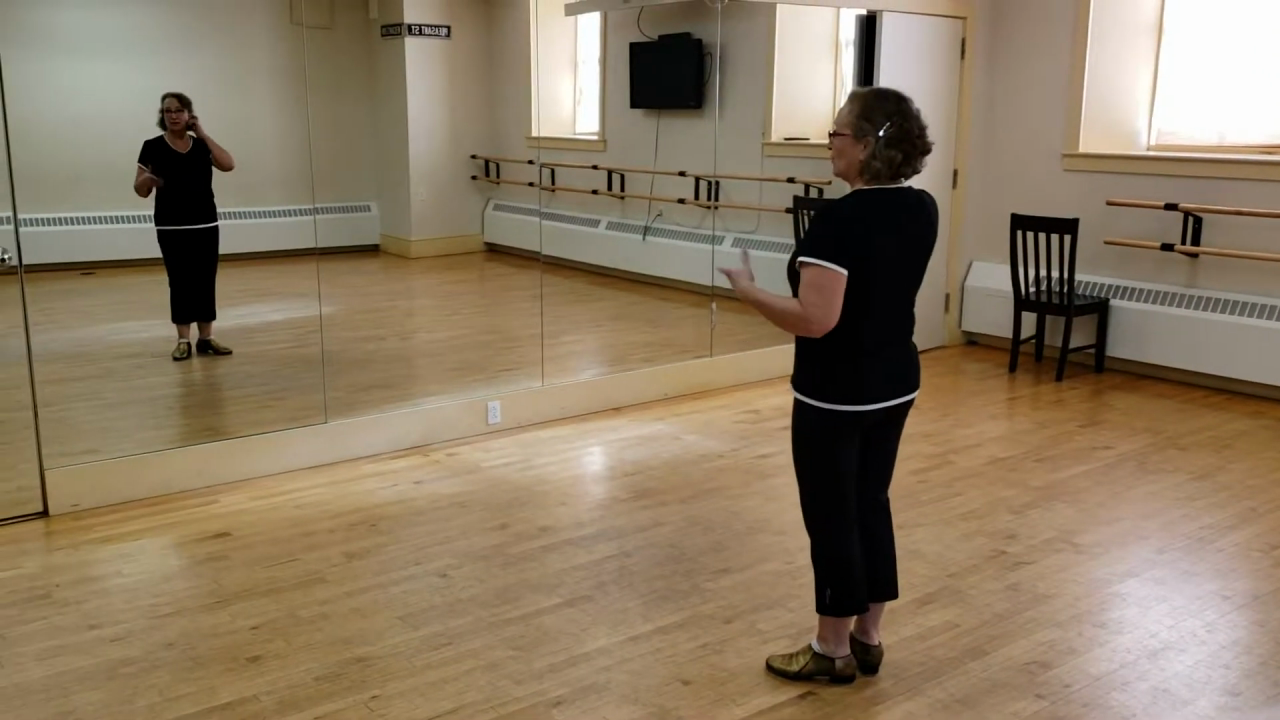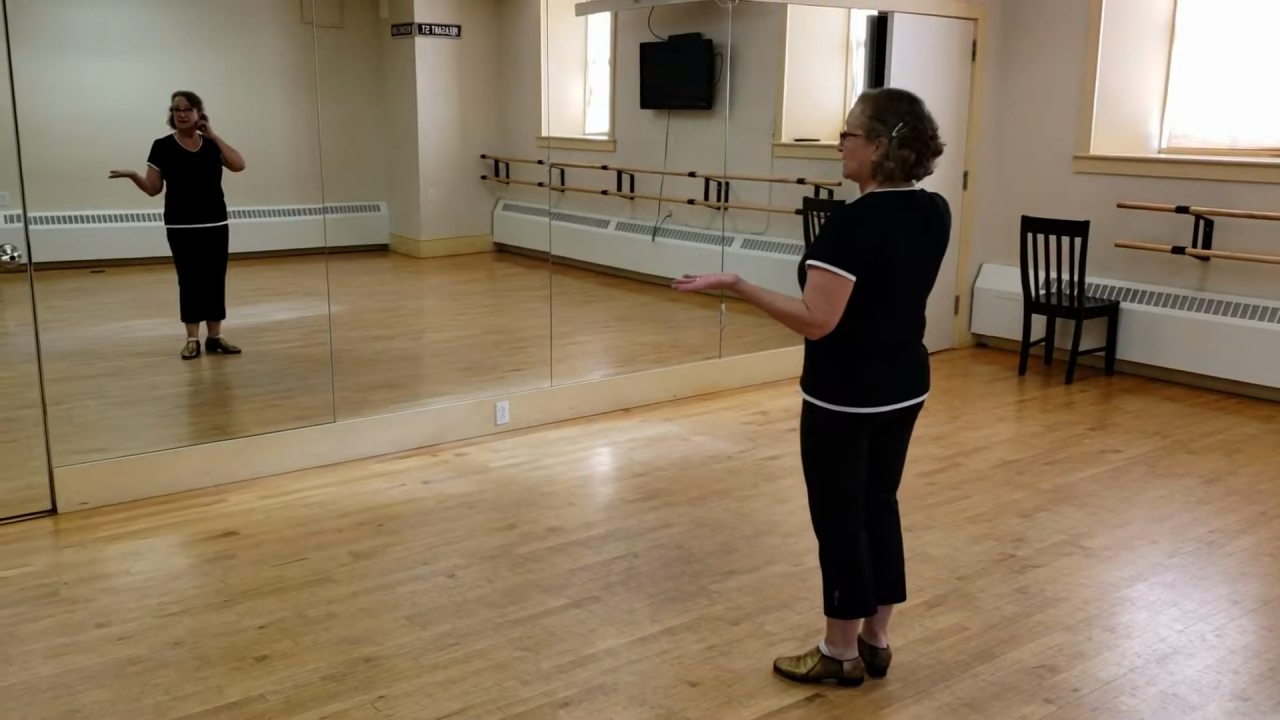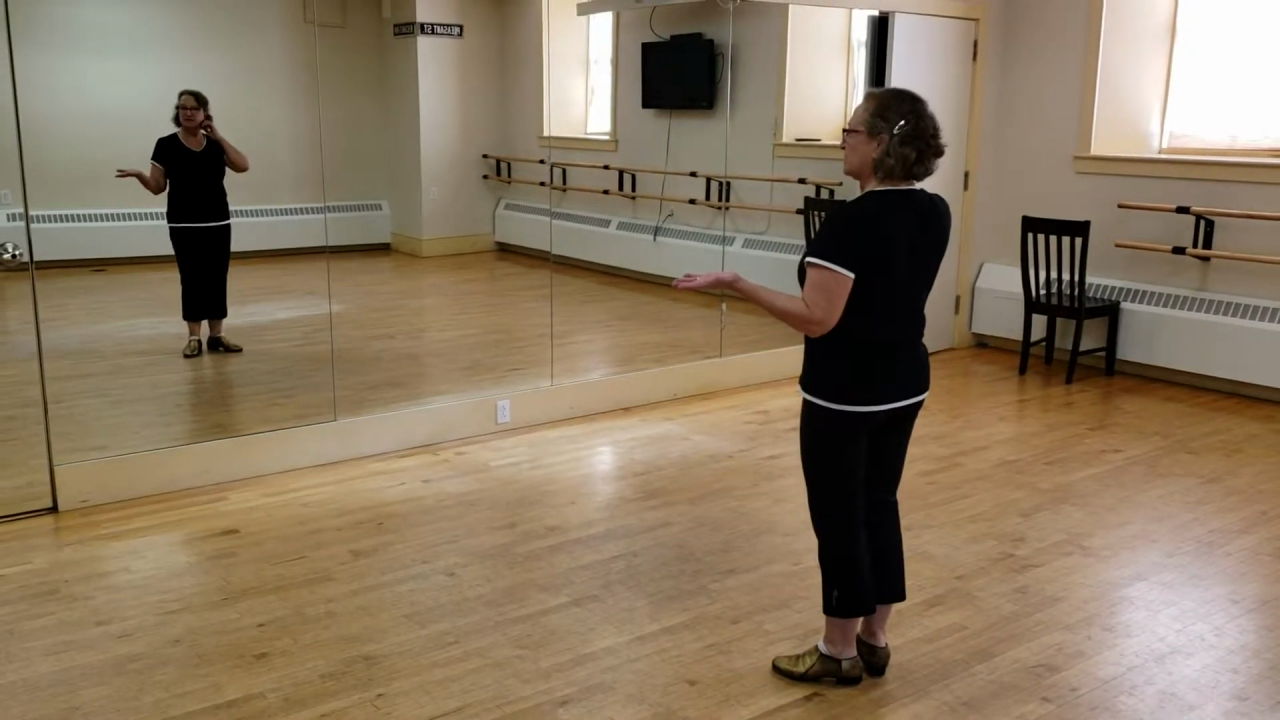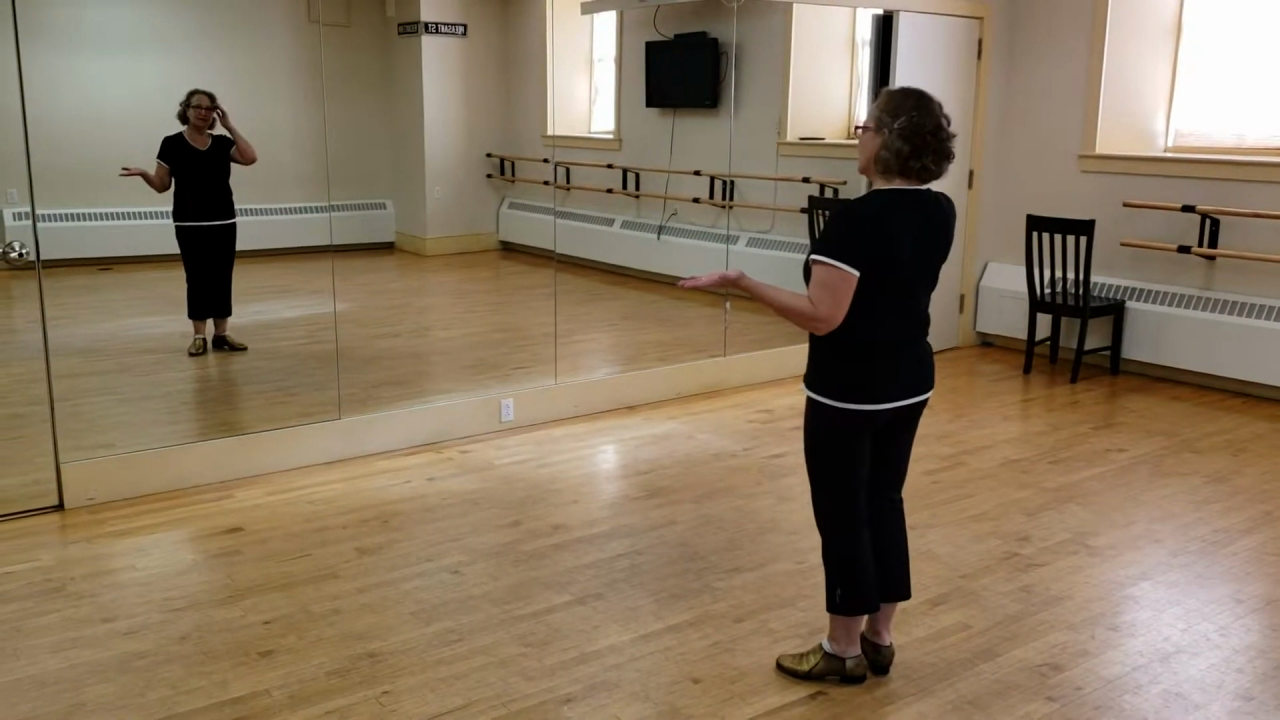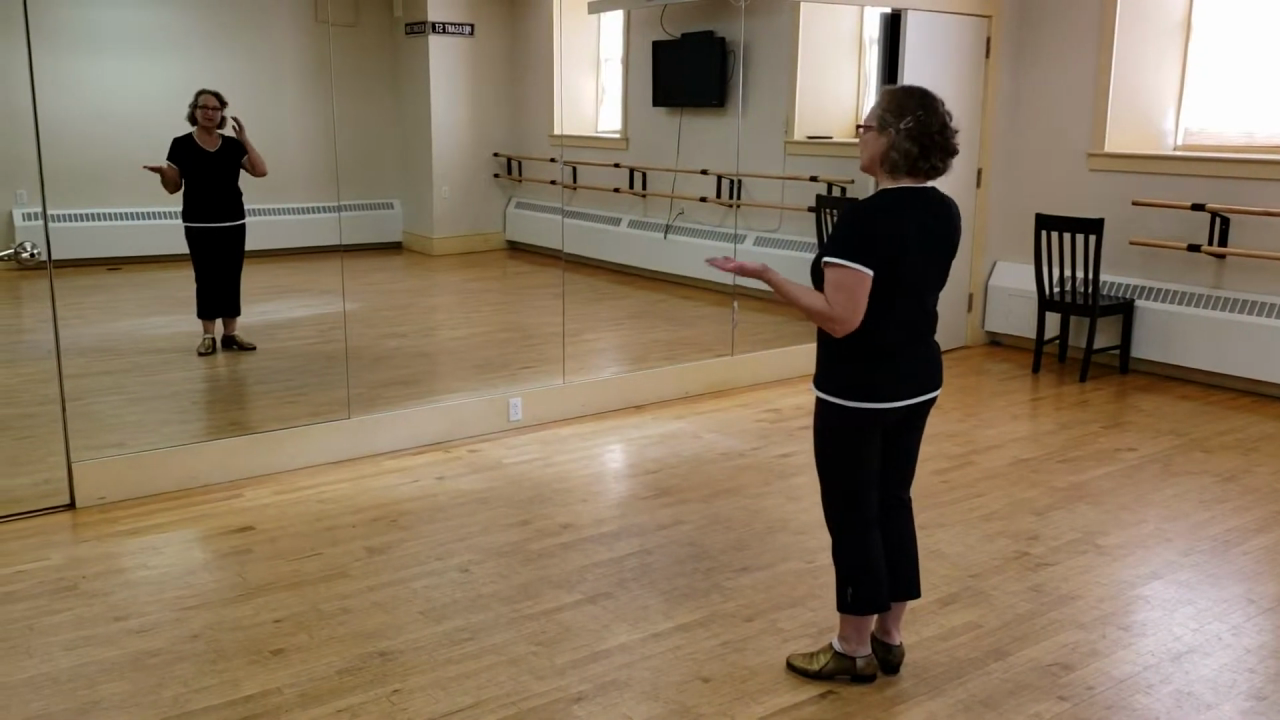
dt=0.5s
person 1, frame 1
left shoulder: (841, 219)
right shoulder: (921, 210)
left elbow: (815, 318)
left wrist: (748, 289)
left hip: (834, 394)
right hip: (895, 383)
left knee: (832, 517)
right knee: (870, 505)
left ankle: (833, 651)
right ankle: (868, 638)
person 1, frame 2
left shoulder: (853, 223)
right shoulder: (934, 213)
left elbow: (816, 319)
left wrist: (735, 284)
left hip: (844, 396)
right hip: (905, 387)
left knee: (839, 518)
right knee: (880, 506)
left ankle: (841, 653)
right ankle: (876, 641)
person 1, frame 3
left shoulder: (852, 221)
right shoulder: (934, 214)
left elbow: (816, 317)
left wrist: (736, 284)
left hip: (844, 395)
right hip: (904, 386)
left knee: (839, 517)
right knee: (879, 506)
left ankle: (839, 652)
right ankle: (875, 640)
person 1, frame 4
left shoulder: (858, 218)
right shoulder: (939, 213)
left elbow: (821, 315)
left wrist: (741, 282)
left hip: (848, 393)
right hip: (909, 385)
left knee: (843, 515)
right knee: (884, 504)
left ankle: (843, 650)
right ankle: (879, 638)
person 1, frame 5
left shoulder: (864, 219)
right shoulder: (944, 212)
left elbow: (840, 317)
left wrist: (766, 274)
left hip: (858, 393)
right hip: (918, 383)
left knee: (853, 516)
right knee: (892, 504)
left ankle: (853, 651)
right ankle: (889, 639)
person 2, frame 1
left shoulder: (202, 145)
right shoulder: (153, 147)
left elbow: (227, 165)
right elbow: (141, 190)
left wrist: (203, 135)
right wrist: (143, 181)
left hip: (205, 224)
right hip: (171, 227)
left knee: (205, 280)
right knee: (179, 282)
left ankle: (206, 337)
right ankle: (183, 340)
person 2, frame 2
left shoulder: (212, 145)
right shoulder: (163, 147)
left elbow: (239, 165)
right elbow: (154, 188)
left wrist: (213, 136)
right wrist: (133, 176)
left hip: (215, 223)
right hip: (181, 226)
left knee: (215, 279)
right knee: (189, 280)
left ankle: (215, 336)
right ankle: (192, 339)
person 2, frame 3
left shoulder: (215, 145)
right shoulder: (166, 145)
left elbow: (242, 165)
right elbow: (158, 186)
left wrist: (219, 137)
right wrist: (139, 175)
left hip: (218, 222)
right hip: (184, 225)
left knee: (217, 278)
right knee: (191, 279)
left ankle: (217, 335)
right ankle: (194, 338)
person 2, frame 4
left shoulder: (222, 143)
right shoulder: (172, 144)
left elbow: (250, 157)
right elbow: (162, 184)
left wrist: (230, 126)
right wrist: (143, 174)
left hip: (223, 222)
right hip: (190, 224)
left knee: (222, 277)
right knee: (197, 278)
left ankle: (221, 334)
right ankle: (199, 336)
person 2, frame 5
left shoulder: (231, 145)
right shoulder: (181, 145)
left elbow: (261, 170)
right elbow: (173, 187)
left wrist: (245, 141)
right wrist: (164, 174)
left hip: (233, 222)
right hip: (199, 225)
left knee: (231, 277)
right knee: (206, 278)
left ankle: (231, 333)
right ankle: (208, 336)
